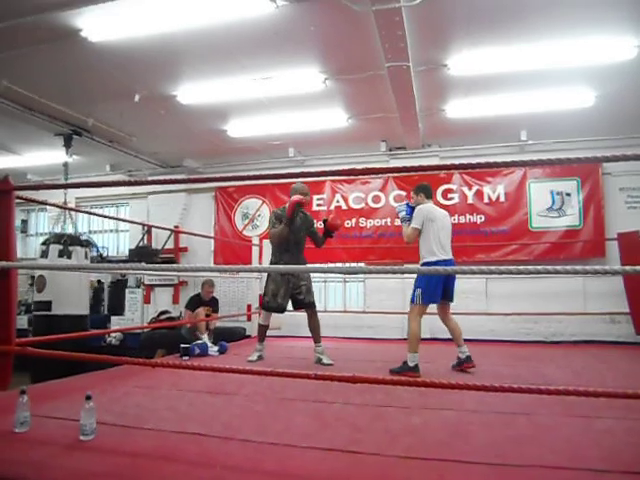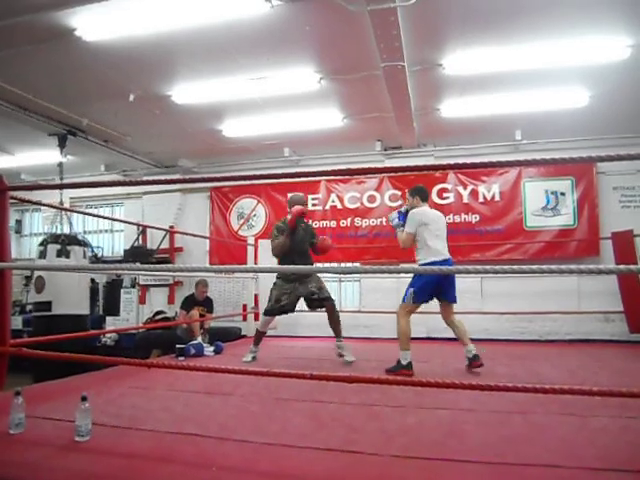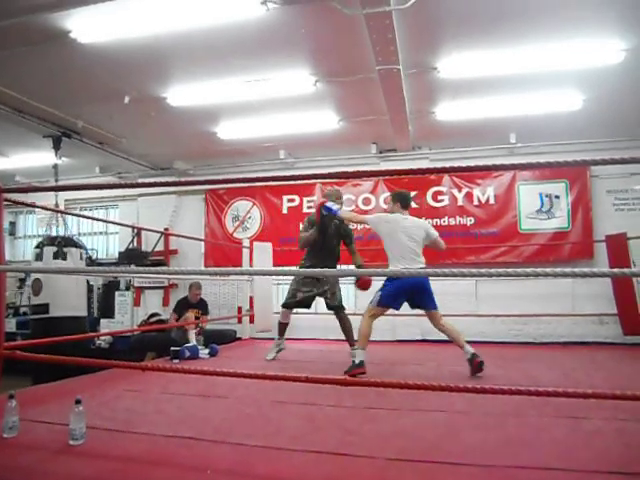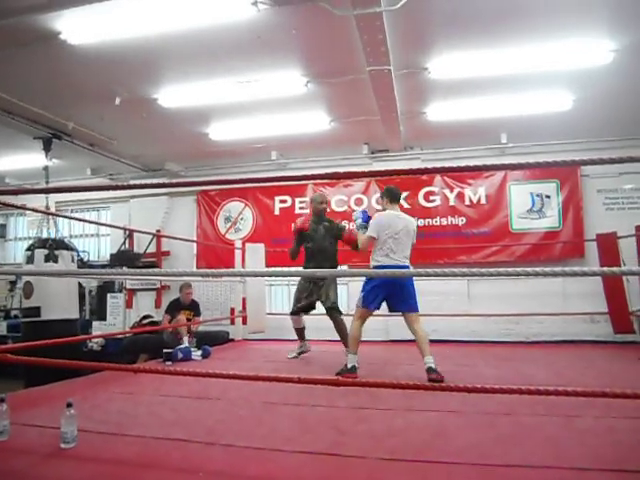
dt=0.3s
person 1, frame 1
left shoulder: (422, 209)
right shoulder: (444, 214)
left elbow: (408, 238)
left wrist: (405, 219)
left hip: (432, 267)
right hip: (448, 265)
left knee: (414, 315)
right knee: (445, 315)
left ankle: (411, 364)
right ankle: (465, 357)
person 1, frame 2
left shoulder: (415, 214)
right shoulder: (439, 215)
left elbow: (405, 243)
left wrist: (398, 225)
left hip: (428, 269)
right hip: (446, 266)
left knee: (403, 313)
right knee: (449, 316)
left ankle: (405, 363)
right ankle: (472, 355)
person 1, frame 3
left shoulder: (385, 219)
right shoulder: (422, 224)
left elbow: (355, 218)
right elbow: (441, 246)
left wrist: (336, 210)
left hip: (399, 279)
right hip: (420, 278)
left knee: (369, 316)
right knee: (438, 321)
left ankle: (359, 362)
right ankle: (471, 355)
person 1, frame 4
left shoulder: (379, 218)
right shoulder: (411, 221)
left elbow: (363, 246)
left wrist: (361, 226)
left hip: (380, 274)
right hip: (403, 274)
left knee: (358, 319)
right knee: (414, 323)
left ankle: (351, 366)
right ankle: (431, 367)
person 2, frame 1
left shoulder: (306, 218)
right shoulder: (278, 214)
left elbow: (319, 242)
right elbow: (274, 240)
left wrist: (328, 232)
right wrist: (288, 220)
left hip: (299, 270)
right hip: (279, 269)
left knee: (311, 309)
right knee: (267, 309)
left ankle: (319, 352)
right ankle: (259, 349)
person 2, frame 2
left shoulder: (308, 228)
right shoulder: (280, 227)
left elbow: (317, 249)
right elbow: (276, 252)
left wrist: (324, 244)
right wrist: (290, 231)
left hip: (308, 276)
right hip: (286, 278)
left knee: (330, 304)
right knee: (269, 314)
left ankle: (340, 346)
right ankle: (253, 350)
person 2, frame 3
left shoulder: (342, 225)
right shoulder: (311, 220)
left elbow: (352, 250)
right elbow: (302, 244)
left wrist: (361, 268)
right wrist: (319, 225)
left knee: (339, 311)
right knee: (287, 307)
left ankle: (354, 350)
right ankle: (279, 343)
person 2, frame 4
left shoulder: (334, 226)
right shoulder: (304, 226)
left elbow: (356, 246)
right elbow: (293, 256)
left wrist: (353, 239)
right wrist: (296, 236)
left hip: (327, 277)
right hip: (308, 277)
left knee: (334, 314)
right knee: (295, 313)
right ankle: (303, 345)
